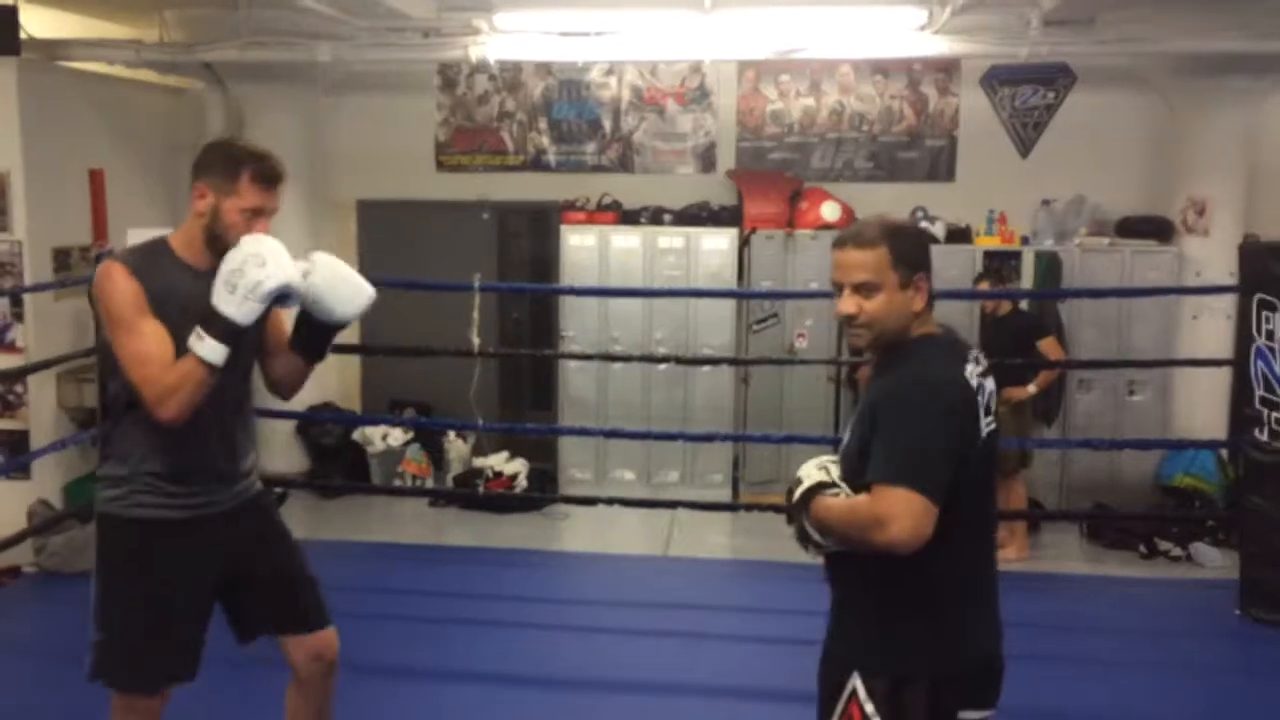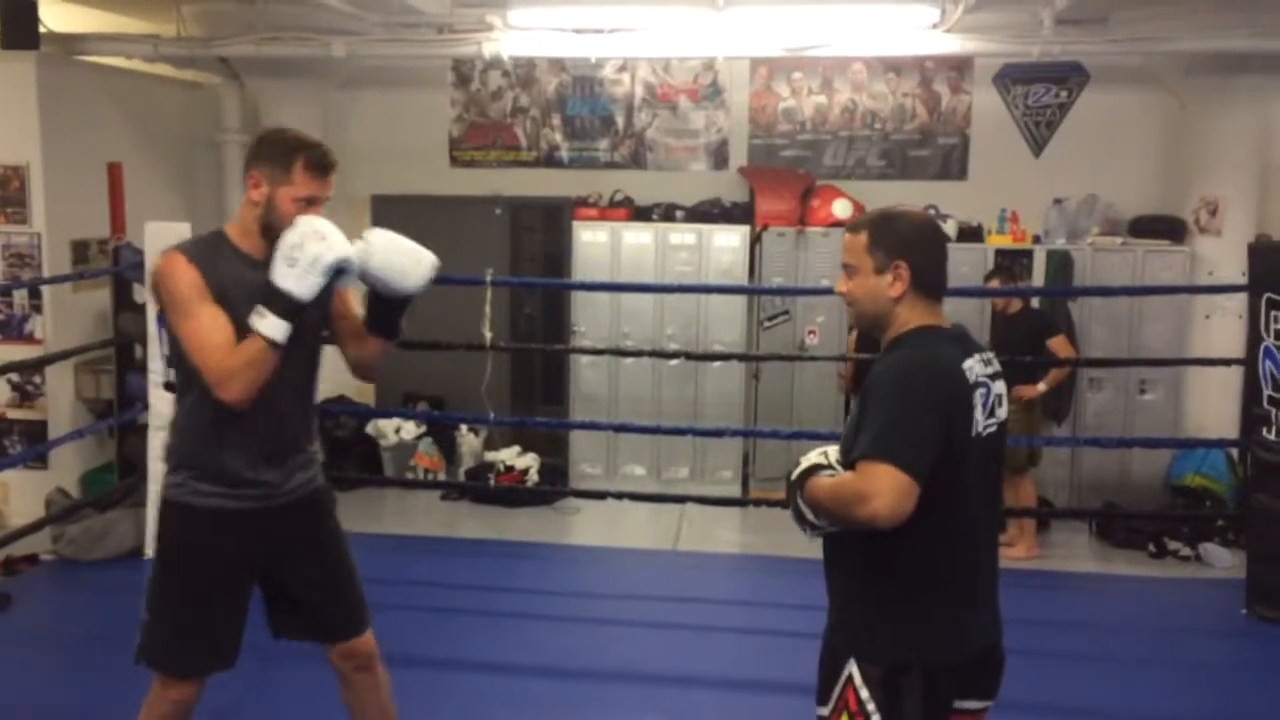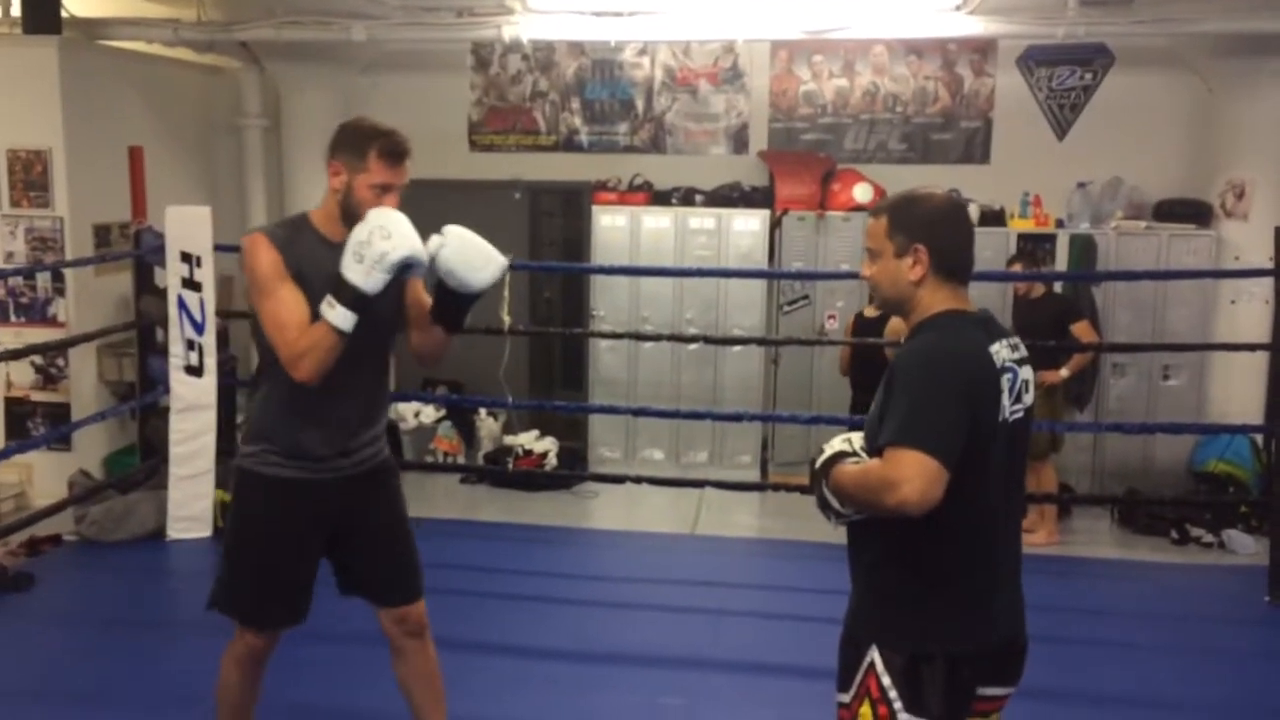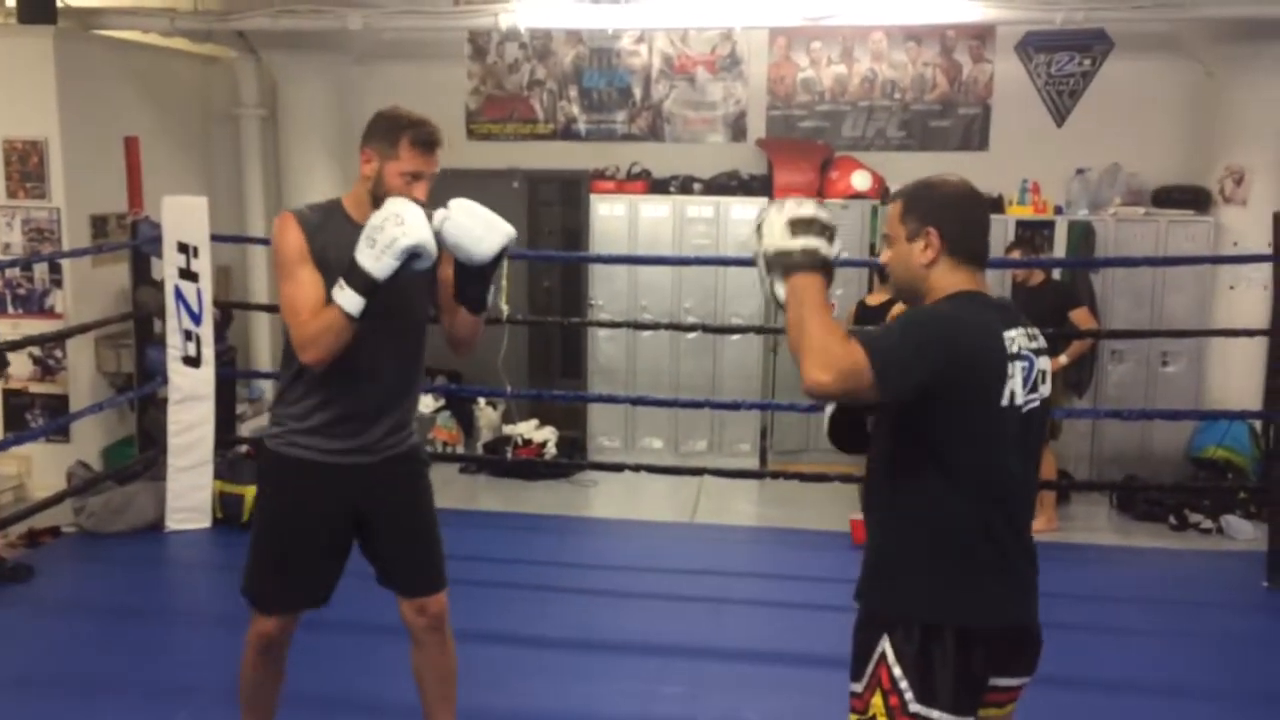
dt=1s
person 1, frame 1
left shoulder: (255, 273)
right shoulder: (125, 278)
left elbow: (281, 382)
right elbow: (168, 403)
left wrist: (317, 327)
right wrist: (226, 318)
left hip: (237, 502)
right hip: (148, 518)
left knee: (318, 652)
person 1, frame 2
left shoulder: (314, 260)
right shoulder: (185, 268)
left elbow: (365, 365)
right elbow: (232, 385)
left wrist: (387, 304)
right wrist: (284, 297)
left hip: (296, 495)
right hip: (208, 506)
left knee: (358, 652)
person 1, frame 3
left shoulder: (390, 244)
right shoulder: (270, 248)
left elbow: (426, 349)
right elbow: (303, 364)
left wrist: (456, 294)
right wrist: (354, 286)
left hip: (364, 467)
right hip: (279, 474)
left knee: (409, 622)
right knee: (254, 638)
person 1, frame 4
left shoulder: (426, 235)
right shoulder: (300, 230)
left elbow: (462, 341)
right elbow: (311, 347)
left wrist: (477, 274)
right wrist: (368, 272)
left hip: (391, 456)
right hip: (305, 458)
left knee: (429, 613)
right knee: (272, 624)
person 2, frame 1
left shoulder: (914, 387)
right shoulder: (953, 360)
left elbow: (897, 524)
left wrist: (813, 503)
right wrist: (846, 485)
left hip: (900, 656)
person 2, frame 2
left shoulder: (908, 374)
right shoulder: (970, 358)
left elbow: (880, 500)
left wrist: (810, 486)
right wrist: (843, 476)
left hip: (896, 646)
person 2, frame 3
left shoulder: (933, 357)
right shoulder: (998, 343)
left elbow: (909, 487)
left wrist: (837, 474)
right wrist: (870, 460)
left hip: (917, 633)
person 2, frame 4
left shoulder: (941, 330)
right shoulder: (1019, 332)
left elbow: (825, 372)
left wrist: (802, 268)
left hip: (928, 608)
right hip: (1003, 602)
person 3, frame 1
left shoulder: (1026, 321)
right shoulder: (988, 322)
left elbow: (1058, 358)
left wrist: (1030, 388)
left hip: (1012, 405)
left knee: (1013, 473)
right knee: (996, 471)
left ankle: (1020, 543)
right ankle: (1004, 531)
person 3, frame 2
left shoulder: (1036, 319)
right shoulder: (998, 319)
left elbow: (1068, 357)
left wrist: (1040, 387)
left hip: (1021, 403)
left knee: (1021, 471)
right knee: (1005, 469)
left ankle: (1029, 541)
right ankle: (1013, 530)
person 3, frame 3
left shoulder: (1060, 304)
right shoulder: (1020, 303)
left elbow: (1091, 342)
left wrist: (1063, 372)
left hip: (1044, 389)
left knee: (1041, 457)
right knee: (1025, 455)
left ankle: (1050, 528)
right ankle: (1034, 515)
person 3, frame 4
left shoulder: (1058, 291)
right shoulder: (1019, 290)
left elbow: (1090, 329)
left wrist: (1062, 359)
left knee: (1041, 443)
left ankle: (1049, 515)
right ankle: (1033, 503)
